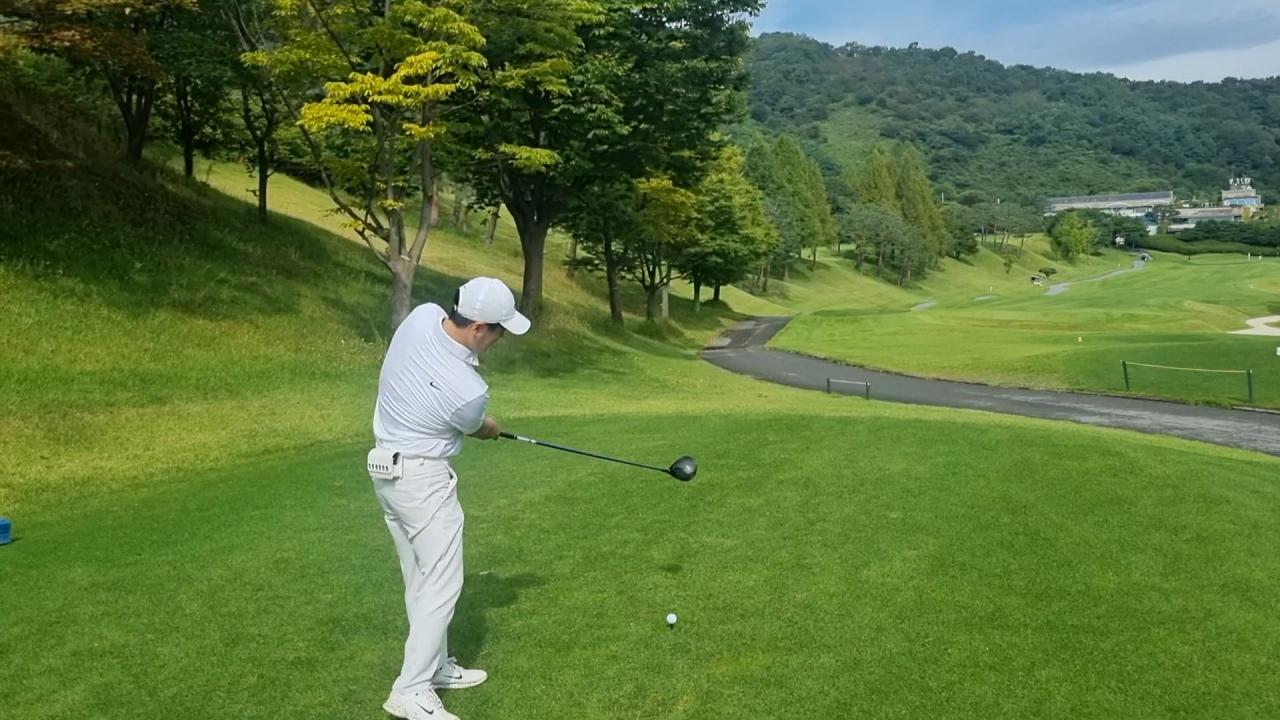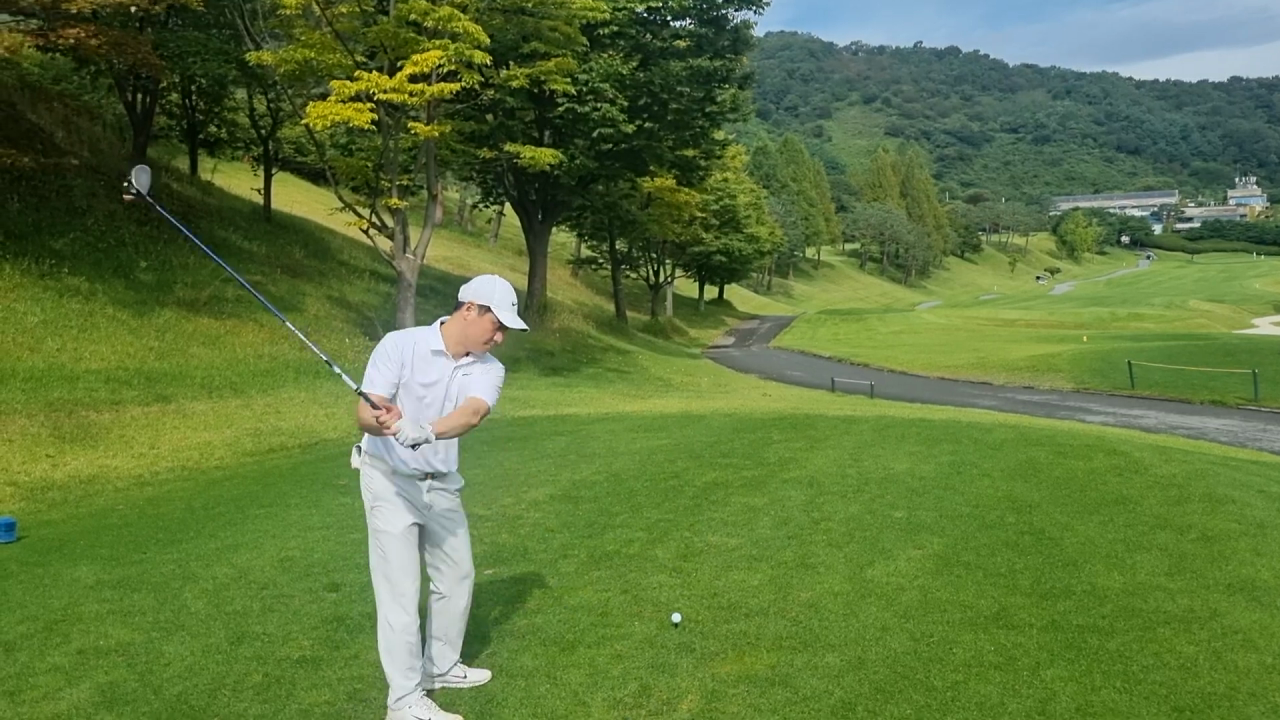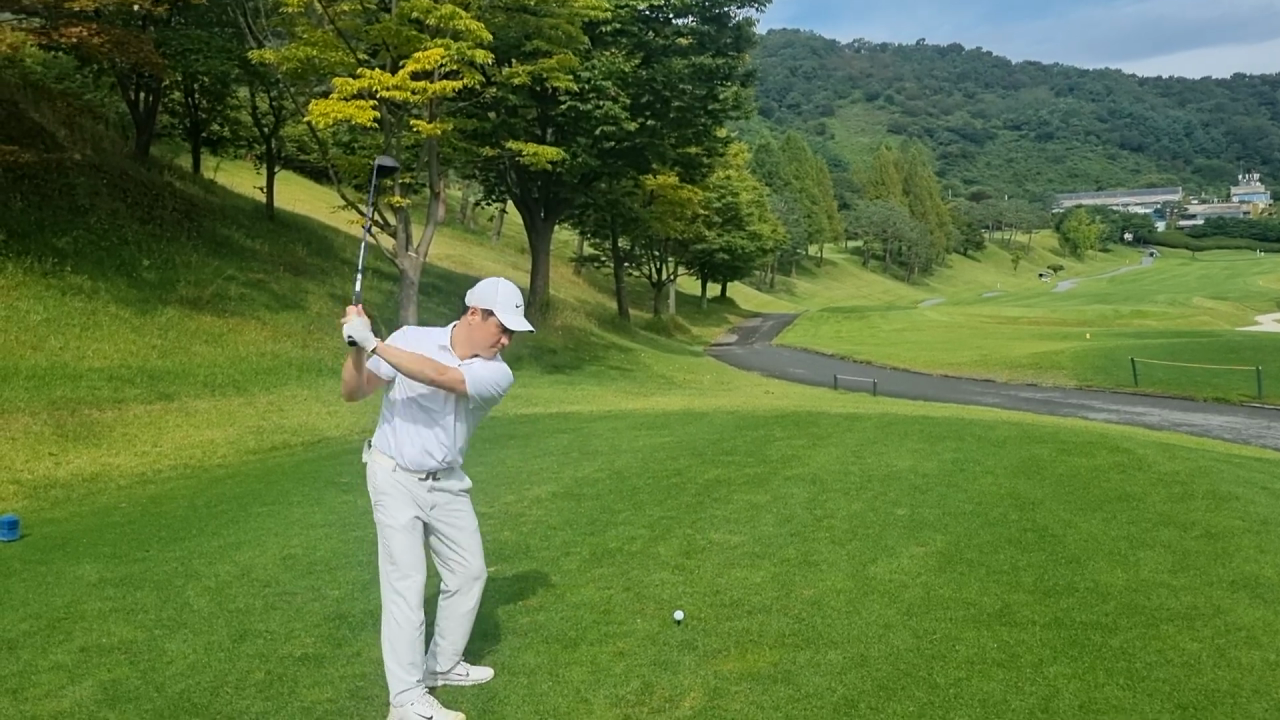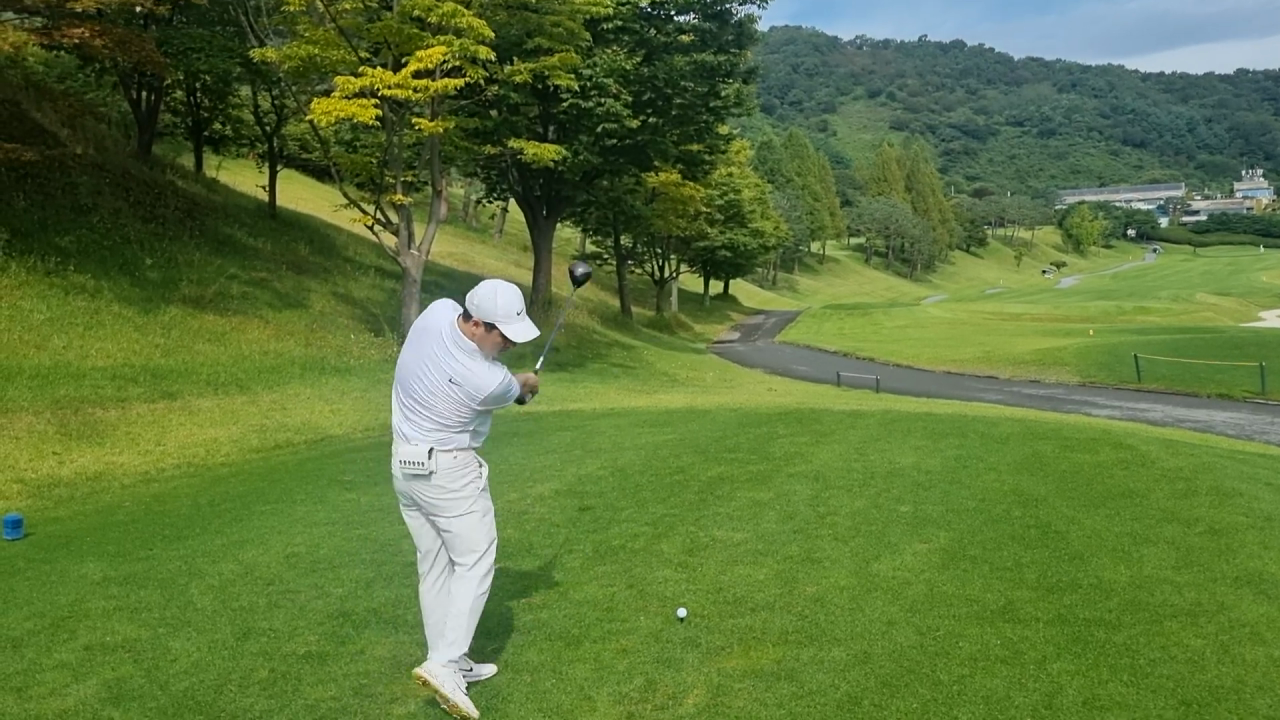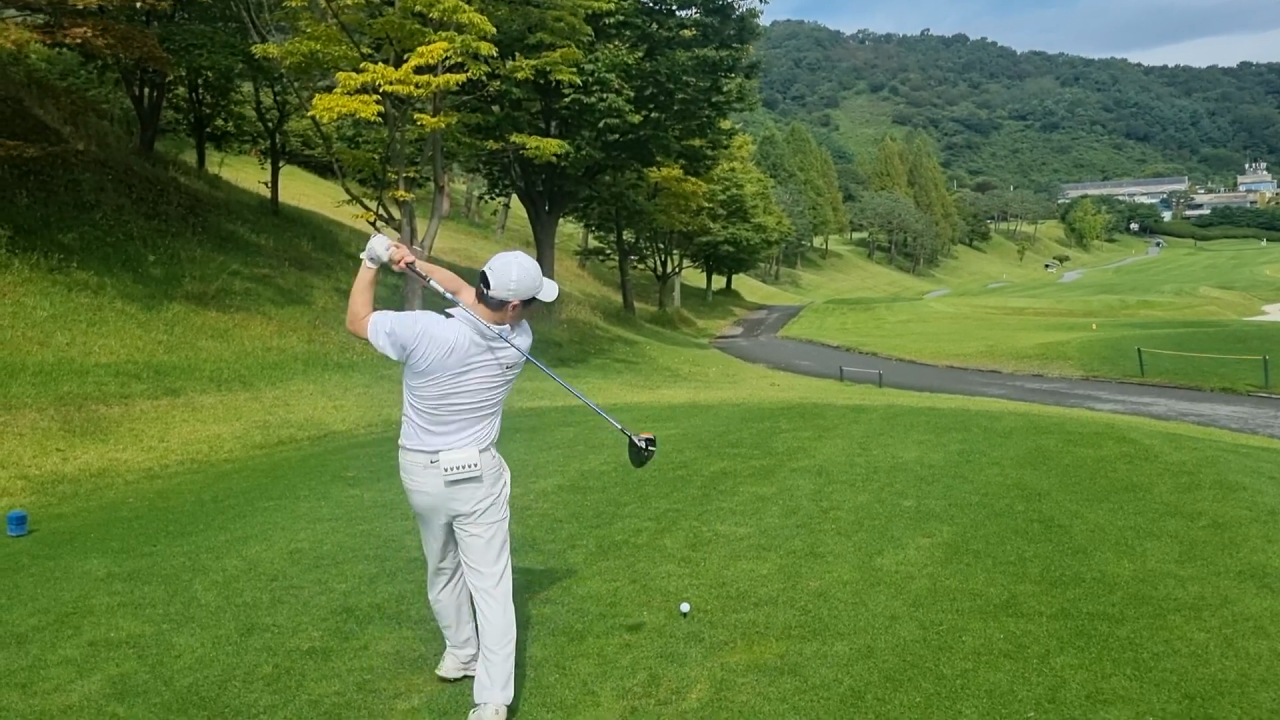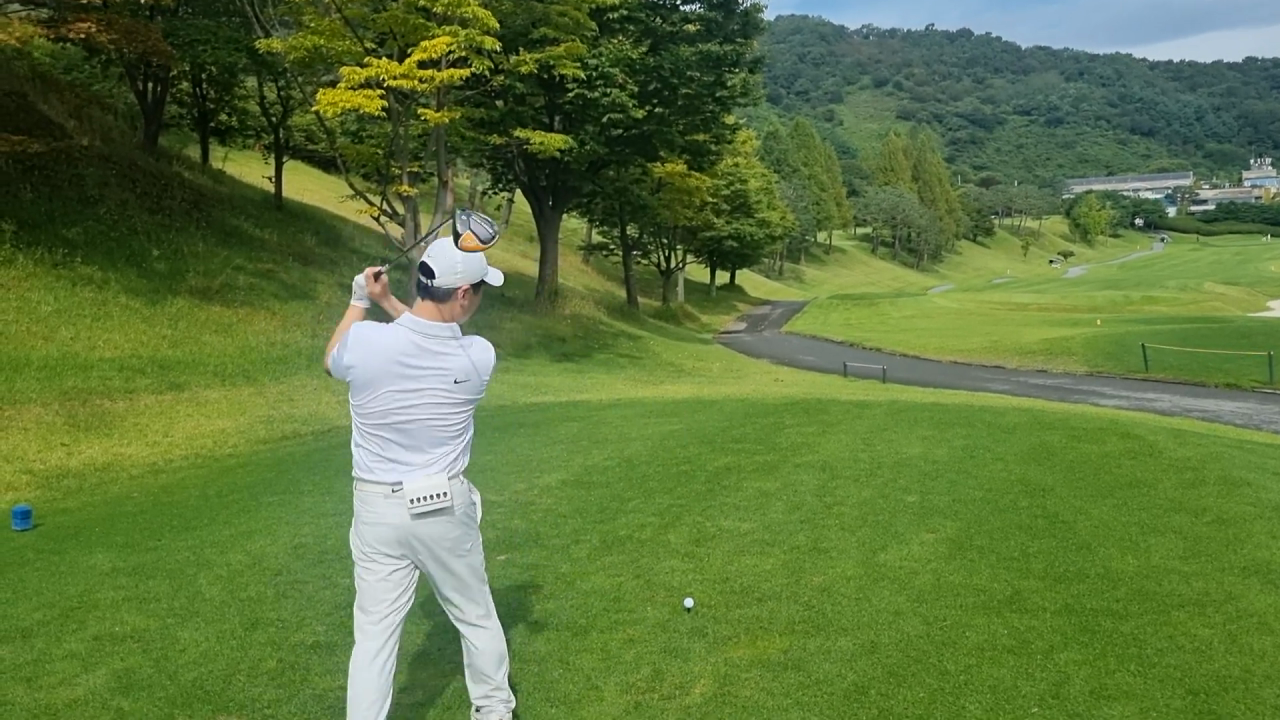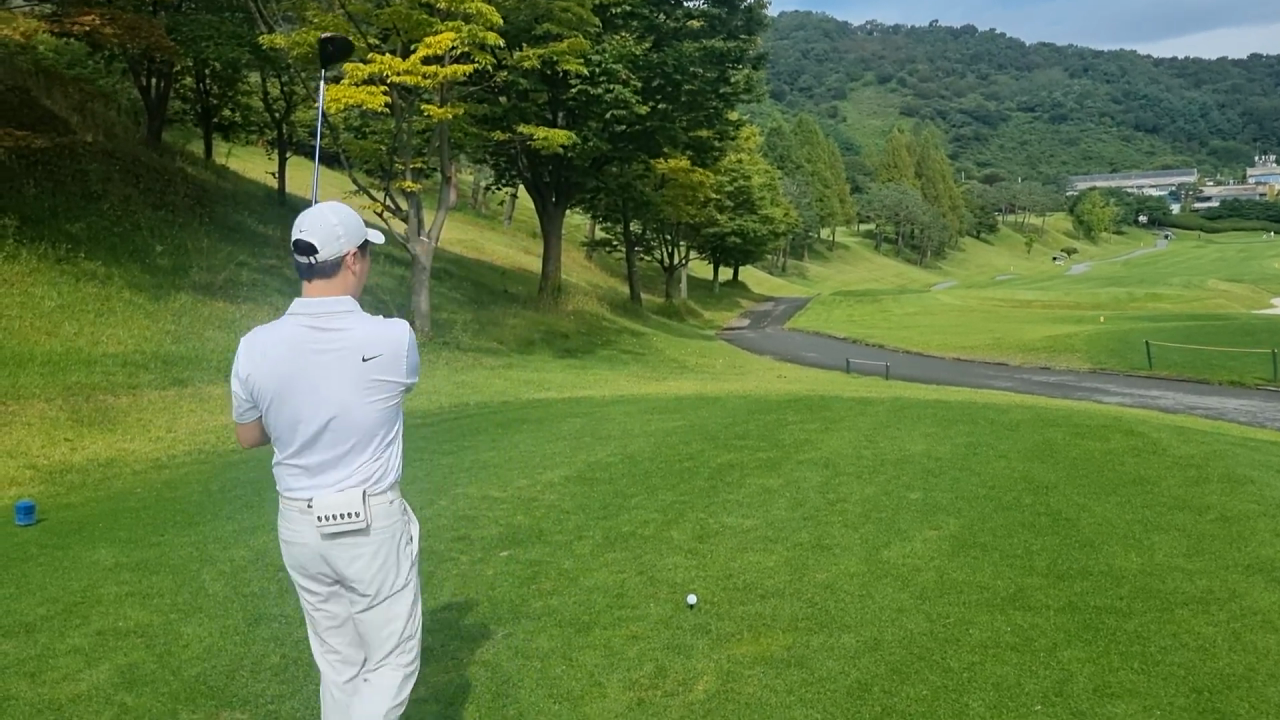
dt=0.5s
person 1, frame 1
left shoulder: (424, 316)
right shoulder: (467, 390)
right elbow: (479, 428)
right wrist: (492, 428)
left hip: (396, 470)
right hip: (423, 479)
left knee: (424, 578)
right knee: (442, 583)
left ankle: (434, 667)
person 1, frame 2
left shoulder: (489, 368)
right shoulder: (398, 344)
left elbow: (471, 415)
right elbow: (364, 414)
left wrist: (426, 433)
right wrist: (380, 421)
left hip: (439, 486)
right hip: (389, 483)
left knee: (456, 580)
right knee: (400, 594)
left ankle: (439, 666)
person 1, frame 3
left shoulder: (496, 375)
right shoulder: (411, 338)
left elbow: (436, 375)
right elbow: (353, 391)
left wrist: (373, 343)
right wrist: (356, 347)
left hip: (448, 484)
right hip: (395, 479)
left knee: (467, 574)
right knee: (405, 588)
left ankle: (442, 663)
person 1, frame 4
left shoulder: (439, 312)
right shoulder: (484, 381)
right elbow: (508, 388)
left wrist: (515, 381)
right wrist: (525, 383)
left hip: (410, 466)
right hip: (449, 470)
left knee: (436, 566)
right knee: (474, 565)
left ankle: (447, 660)
right ankle: (444, 664)
person 1, frame 5
left shoulder: (423, 331)
right shoulder: (518, 341)
left elbow: (356, 321)
right elbow: (464, 290)
left wrist: (372, 260)
right wrist: (415, 261)
left hip: (421, 472)
right hip: (477, 473)
left knee: (444, 569)
right knee: (491, 583)
left ankle: (460, 655)
person 1, frame 6
left shoulder: (365, 341)
right shoulder: (479, 358)
left elbow: (332, 361)
left wrist: (360, 300)
right wrist: (387, 300)
left hip: (377, 507)
right hip: (444, 507)
left knee: (375, 628)
right knee: (474, 613)
person 1, frame 7
left shoulder: (257, 348)
right shoulder: (394, 338)
left elbow: (249, 436)
left hip: (298, 526)
right hip: (371, 524)
left knee: (338, 667)
right knee: (389, 664)
